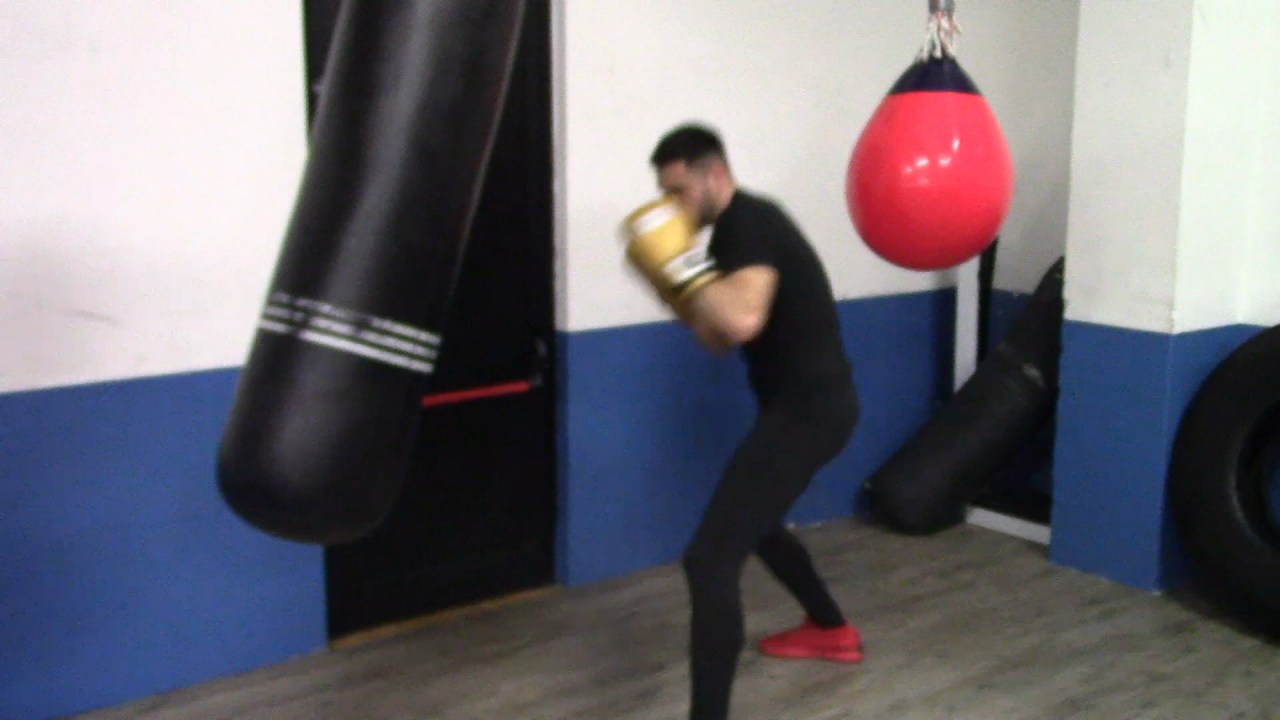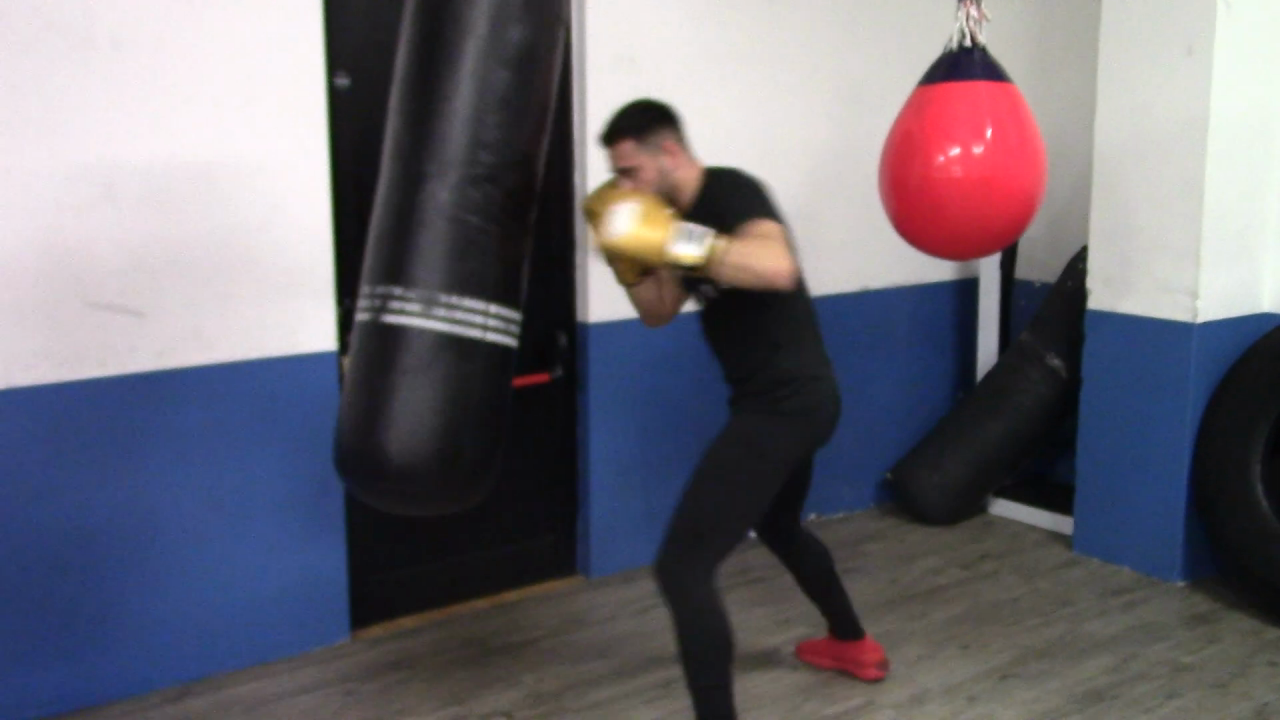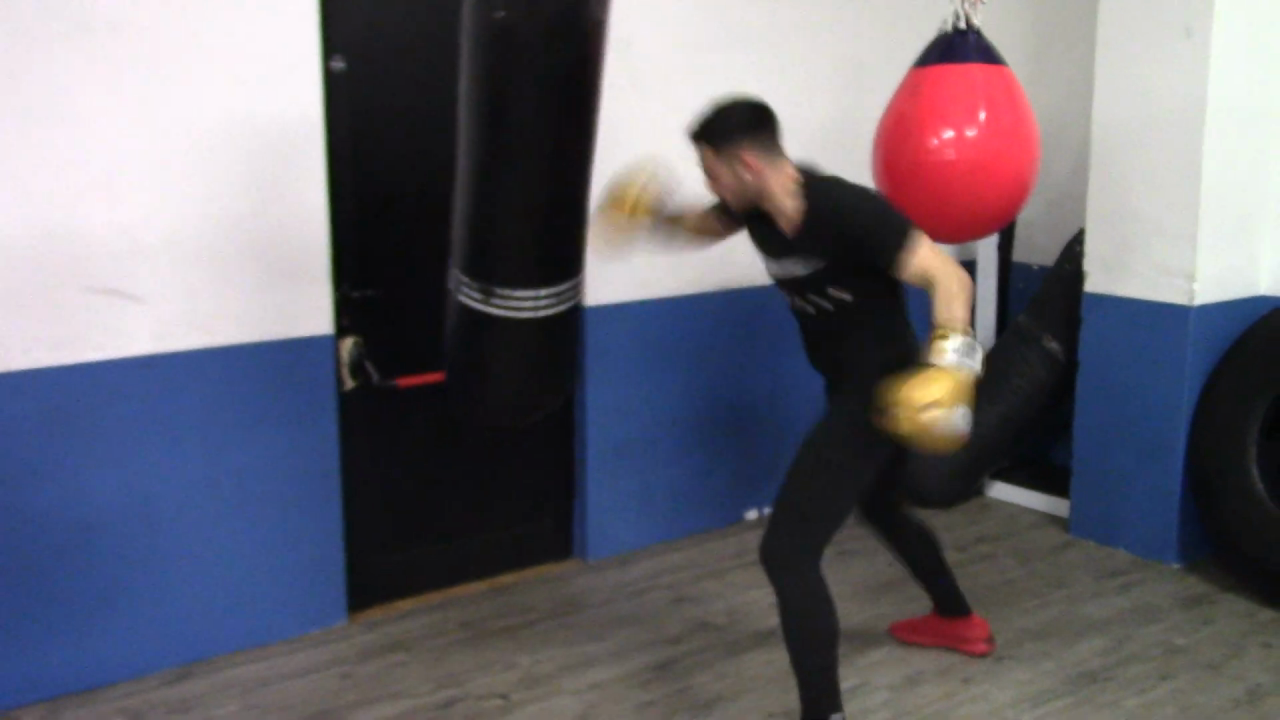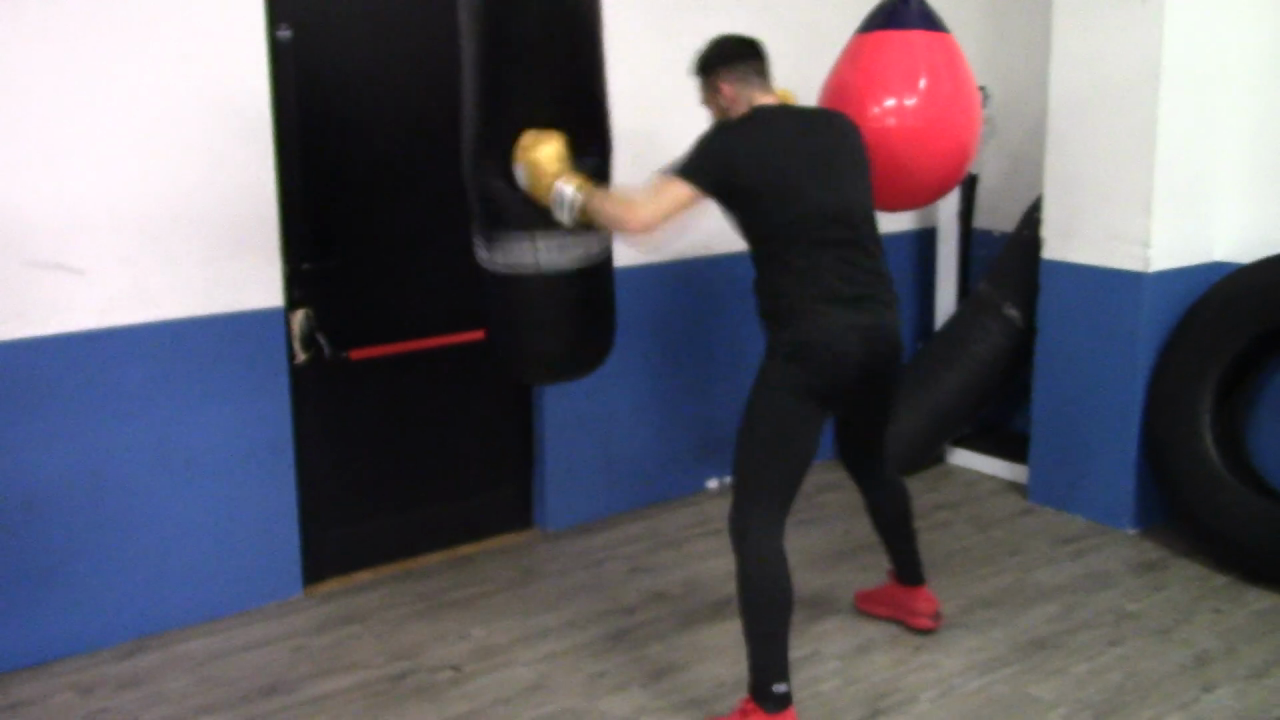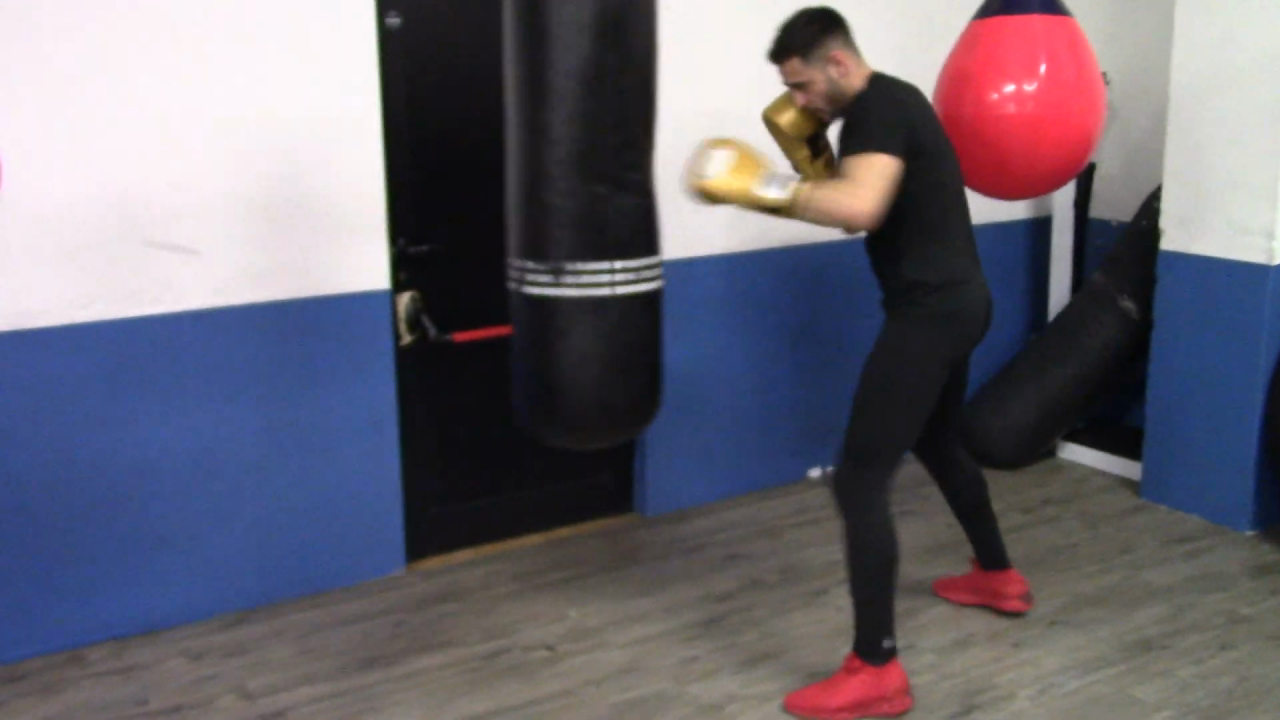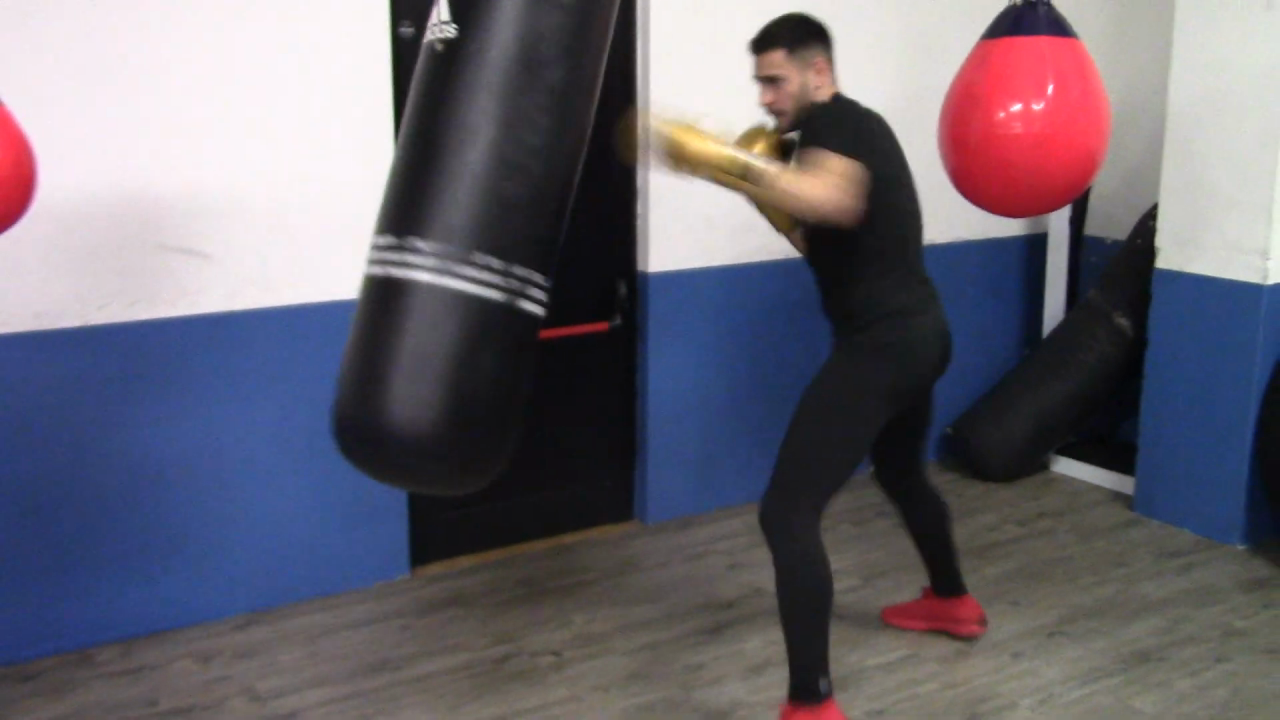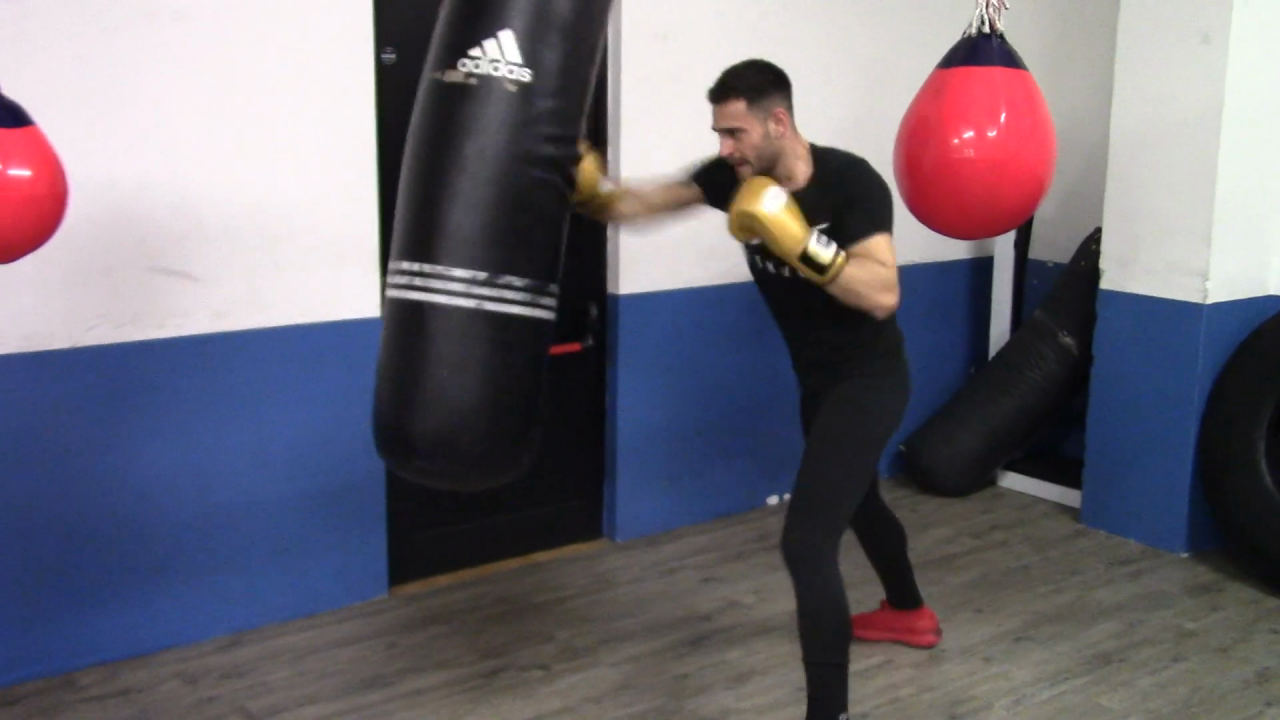
dt=0.7s
person 1, frame 1
left shoulder: (753, 222)
right shoulder: (734, 229)
left elbow: (739, 320)
right elbow: (713, 327)
left hip: (812, 410)
right hip: (793, 404)
left knee: (707, 559)
right knee: (752, 528)
right ankle: (830, 629)
person 1, frame 2
left shoulder: (730, 192)
right shoulder: (689, 210)
left elbow: (776, 269)
right elbow: (657, 310)
left wrist: (672, 241)
right wrist: (625, 248)
left hip: (781, 402)
right hip: (808, 394)
left knee: (681, 568)
right knee: (778, 525)
right ankle: (854, 644)
person 1, frame 3
left shoulder: (854, 210)
right shoulder: (759, 203)
left elbow: (951, 280)
right elbow: (707, 224)
left wrist: (950, 366)
right wrist: (652, 212)
left hip: (892, 396)
right hip: (889, 378)
left knee: (787, 552)
right knee: (877, 506)
right ankle: (959, 620)
person 1, frame 4
left shoulder: (737, 142)
right shoulder: (839, 128)
left elbow: (641, 218)
left wrist: (563, 191)
left hip: (810, 348)
right hip: (881, 332)
left knee: (757, 519)
right knee: (867, 460)
right ankle: (912, 592)
person 1, frame 5
left shoulder: (884, 107)
right shoulder: (880, 107)
left elbow: (857, 207)
right elbow: (827, 205)
left wrist: (754, 185)
right wrist: (803, 146)
left hip: (932, 310)
right hip: (954, 302)
left knee: (859, 480)
right knee: (938, 444)
right ankle: (996, 575)
person 1, frame 6
left shoulder: (839, 124)
right shoulder: (832, 132)
left elbow: (826, 201)
right elbow: (812, 239)
left wrist: (726, 158)
right wrist: (745, 173)
left hip: (883, 343)
right hip: (920, 333)
left knee: (786, 511)
right knee: (900, 471)
right ankle: (953, 602)
person 1, frame 7
left shoulder: (852, 181)
right shoulder: (738, 176)
left elbow: (881, 296)
right elbow: (640, 202)
left wrist: (801, 241)
right wrist: (593, 191)
left hip: (866, 378)
right hip: (820, 376)
left knee: (806, 545)
right knee: (854, 493)
right ankle: (910, 614)
